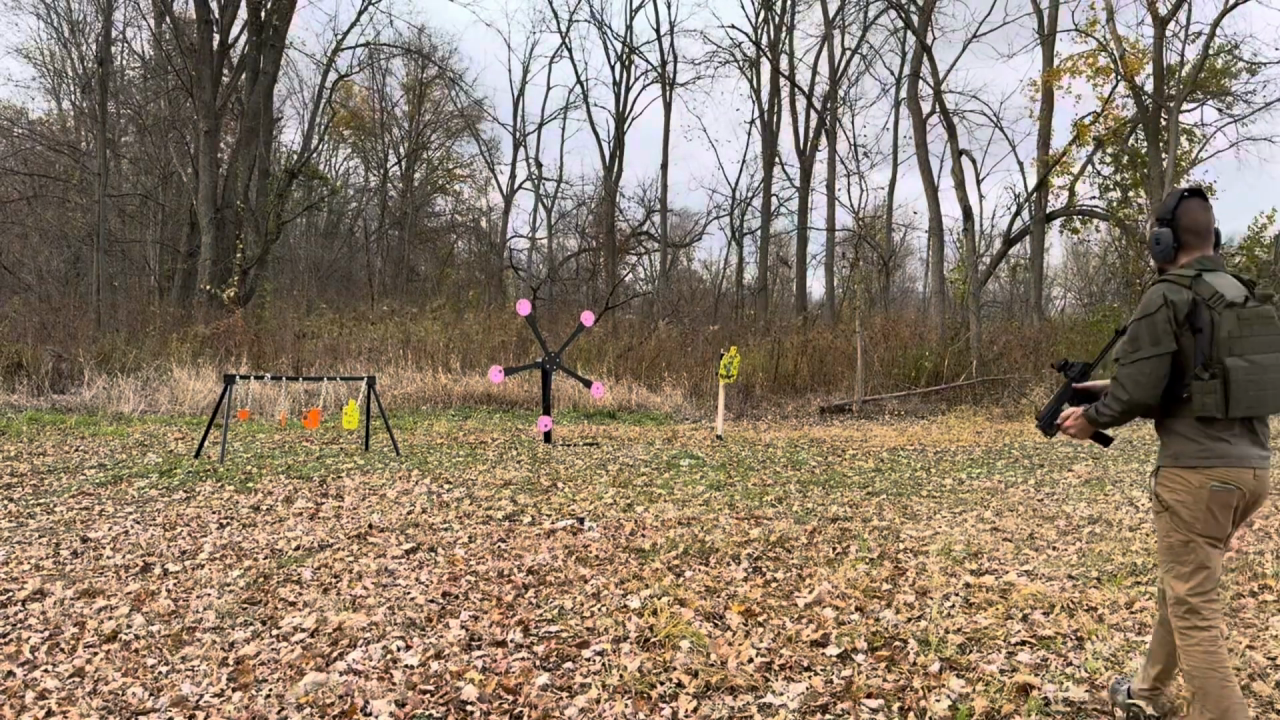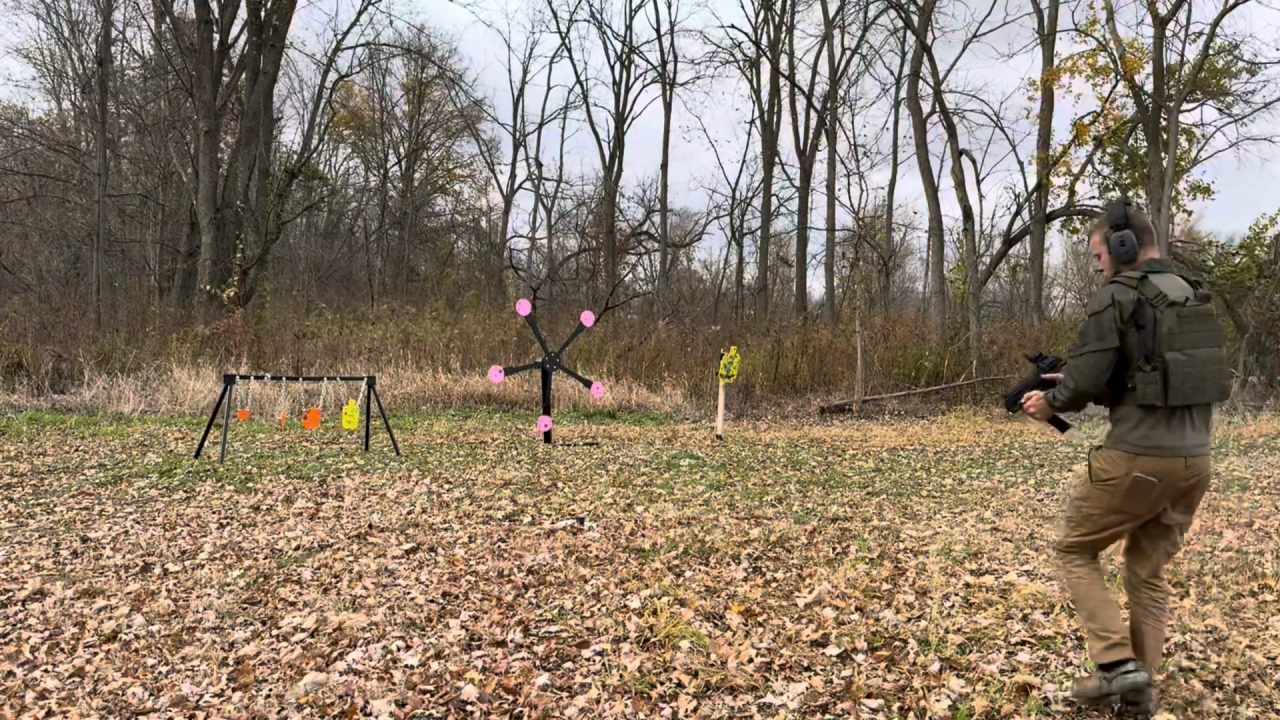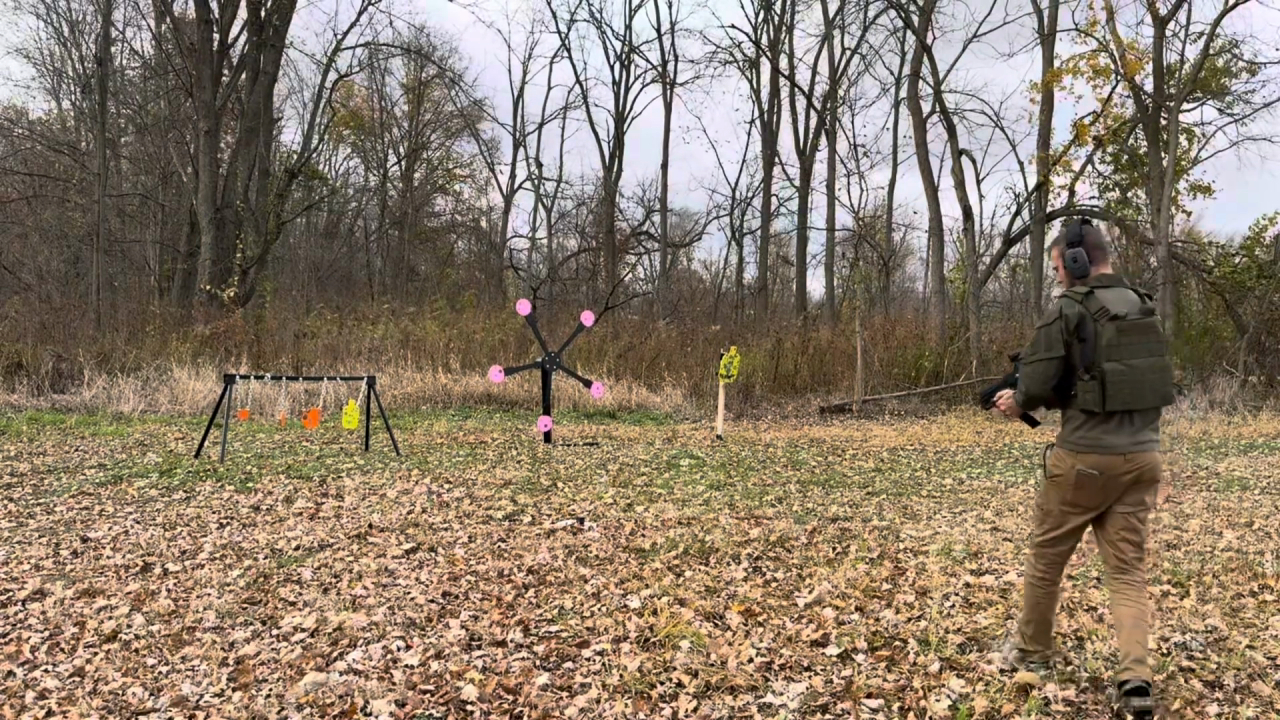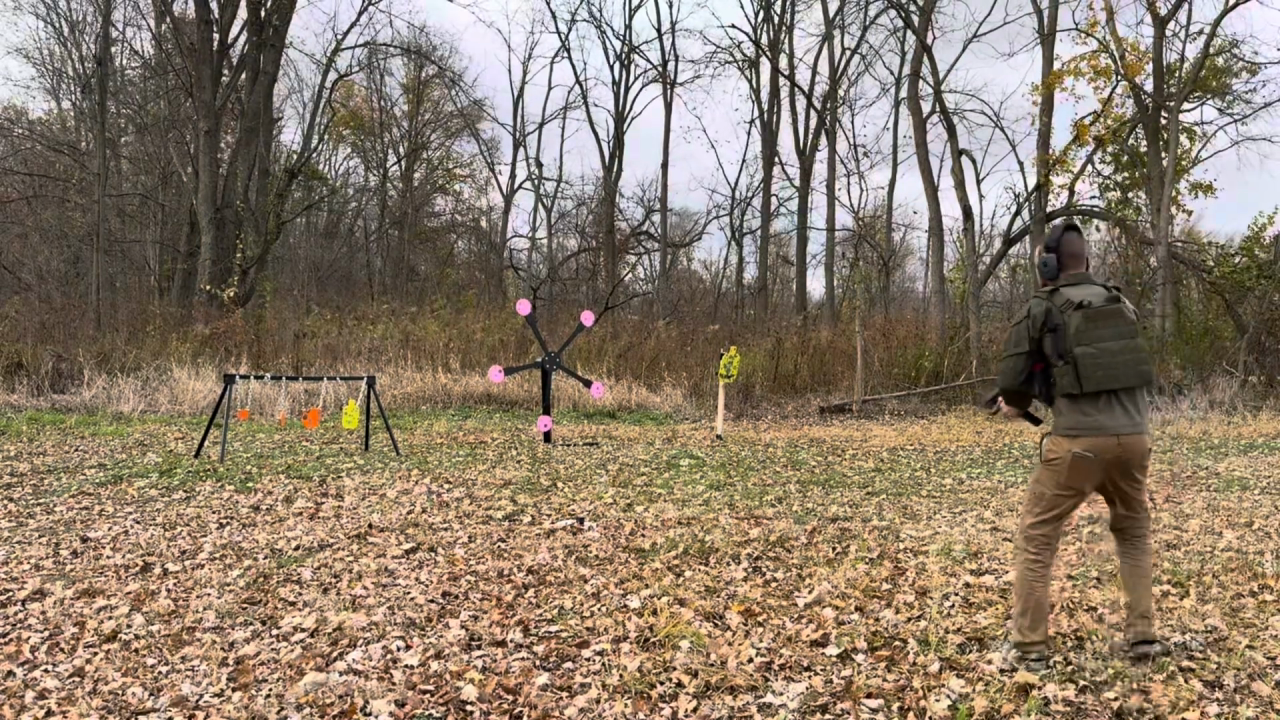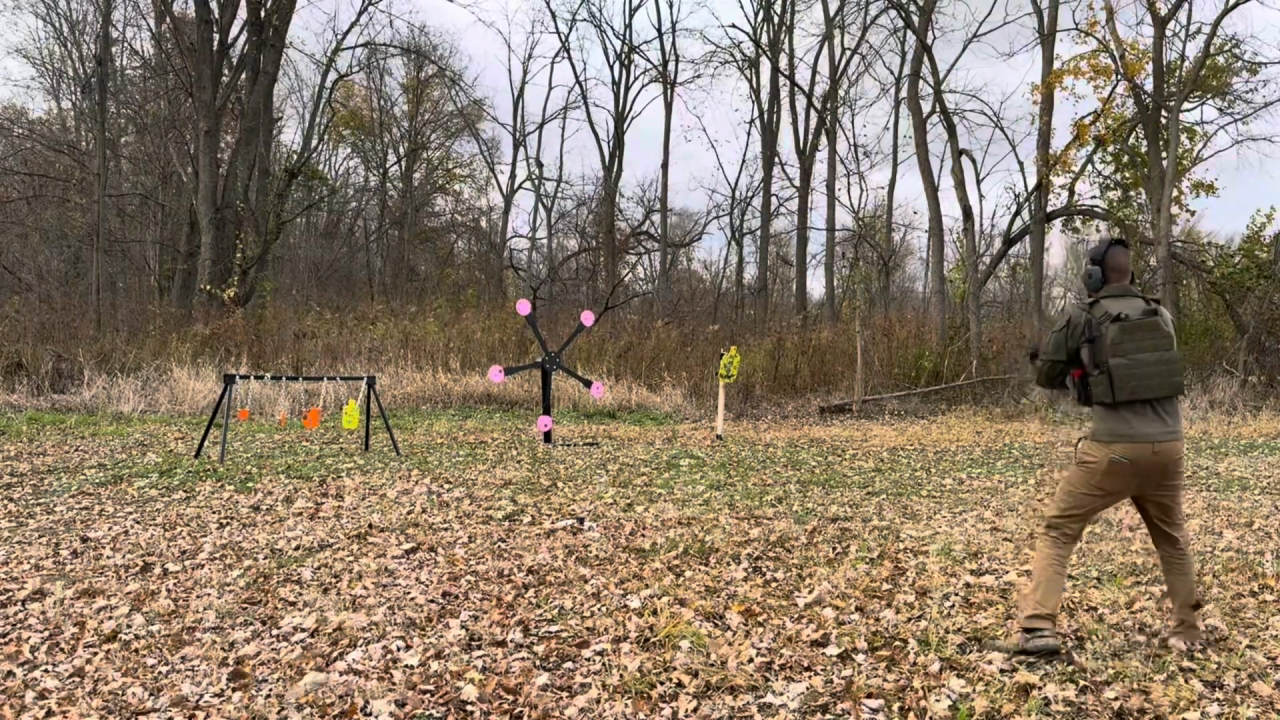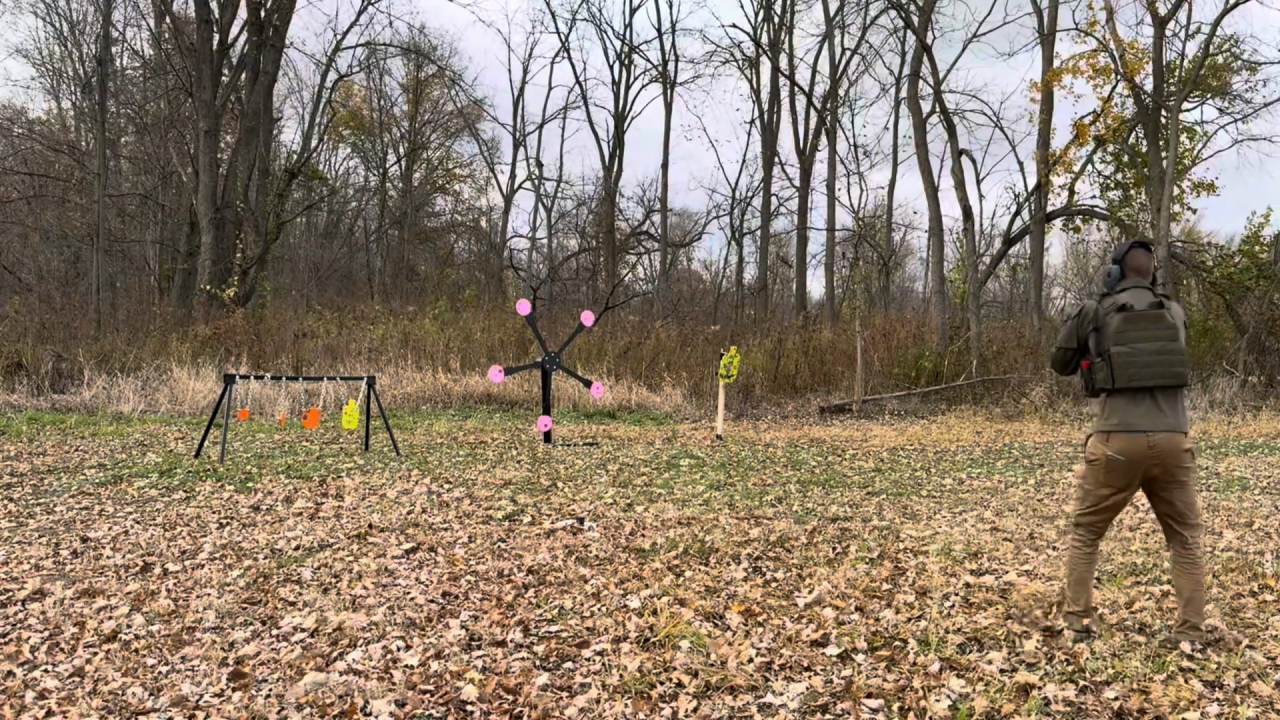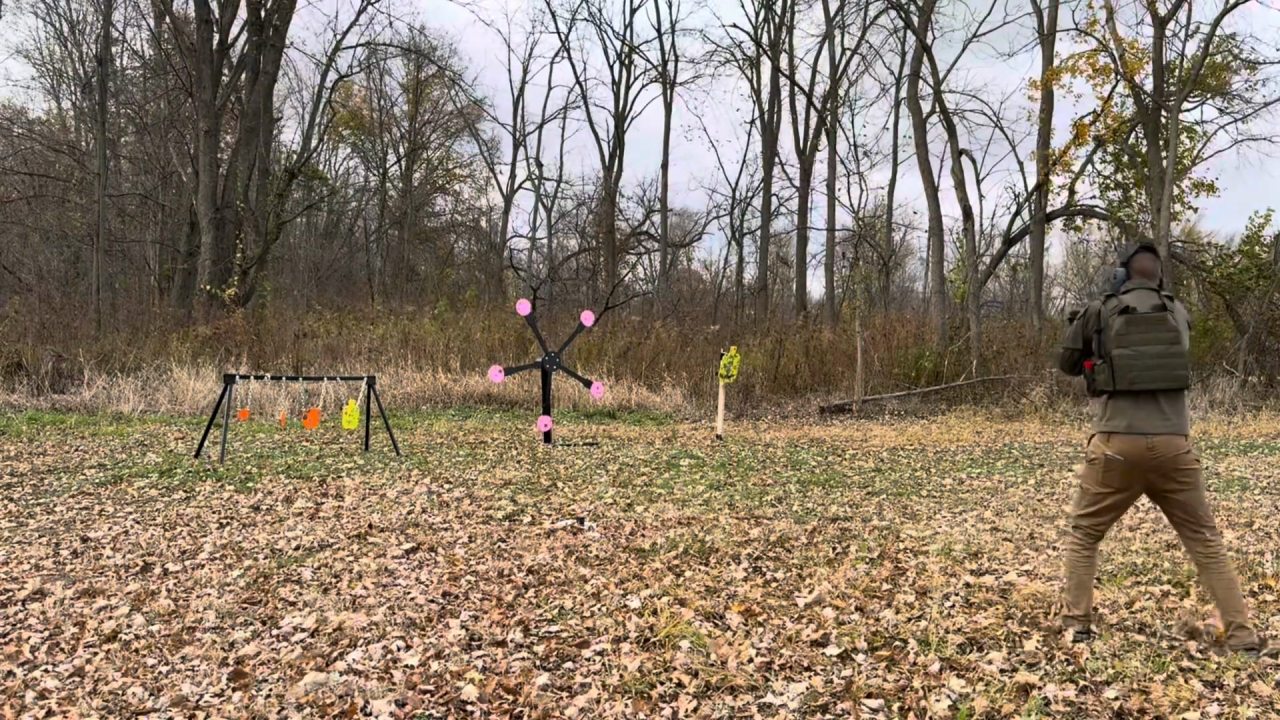
dt=0.3s
person 1, frame 1
left shoulder: (1166, 298)
right shoulder: (1244, 299)
left elbow: (1139, 390)
left wrist: (1092, 416)
right wrist: (1112, 391)
left hip: (1197, 474)
right hip: (1251, 471)
left knee: (1193, 614)
right knee: (1181, 588)
person 1, frame 2
left shoulder: (1116, 298)
right shoulder: (1192, 297)
left elbow: (1088, 379)
left wrist: (1051, 401)
right wrist: (1071, 383)
left hip: (1136, 460)
right hip: (1194, 462)
left knee: (1074, 549)
right knee: (1147, 577)
left ankle: (1117, 663)
person 1, frame 3
left shoulder: (1067, 310)
right shoulder: (1146, 310)
left elbow: (1037, 383)
left wrist: (1018, 402)
right wrist: (1067, 390)
left hip: (1084, 459)
right hip: (1143, 459)
left knee: (1046, 555)
right knee: (1129, 570)
left ankle: (1030, 649)
right ankle: (1134, 679)
person 1, frame 4
left shoulder: (1041, 309)
right shoulder: (1123, 305)
left elbow: (1013, 379)
left wrist: (1016, 404)
left hip: (1077, 443)
right hip: (1133, 439)
left knee: (1036, 540)
right knee: (1133, 534)
left ankle: (1030, 646)
right ankle: (1142, 633)
person 1, frame 5
left shoulder: (1078, 320)
right shoulder: (1162, 316)
left elbow: (1048, 377)
left wrist: (1061, 361)
left hip: (1112, 450)
right hip: (1167, 447)
left knee: (1056, 532)
right knee: (1172, 539)
left ankle: (1038, 628)
right ankle: (1187, 632)
person 1, frame 6
left shoulder: (1093, 312)
right shoulder: (1175, 312)
left elbow: (1061, 364)
left wrist: (1074, 334)
left hip: (1116, 442)
right hip: (1172, 441)
left knee: (1085, 532)
right knee: (1185, 537)
left ankle: (1078, 622)
right ankle: (1189, 632)
person 1, frame 7
left shoulder: (1097, 312)
right shoulder: (1179, 312)
left elbow: (1069, 364)
left hip: (1117, 444)
right hip: (1173, 445)
left knee: (1084, 533)
right knee: (1205, 538)
left ankle: (1076, 622)
right ankle: (1241, 635)
